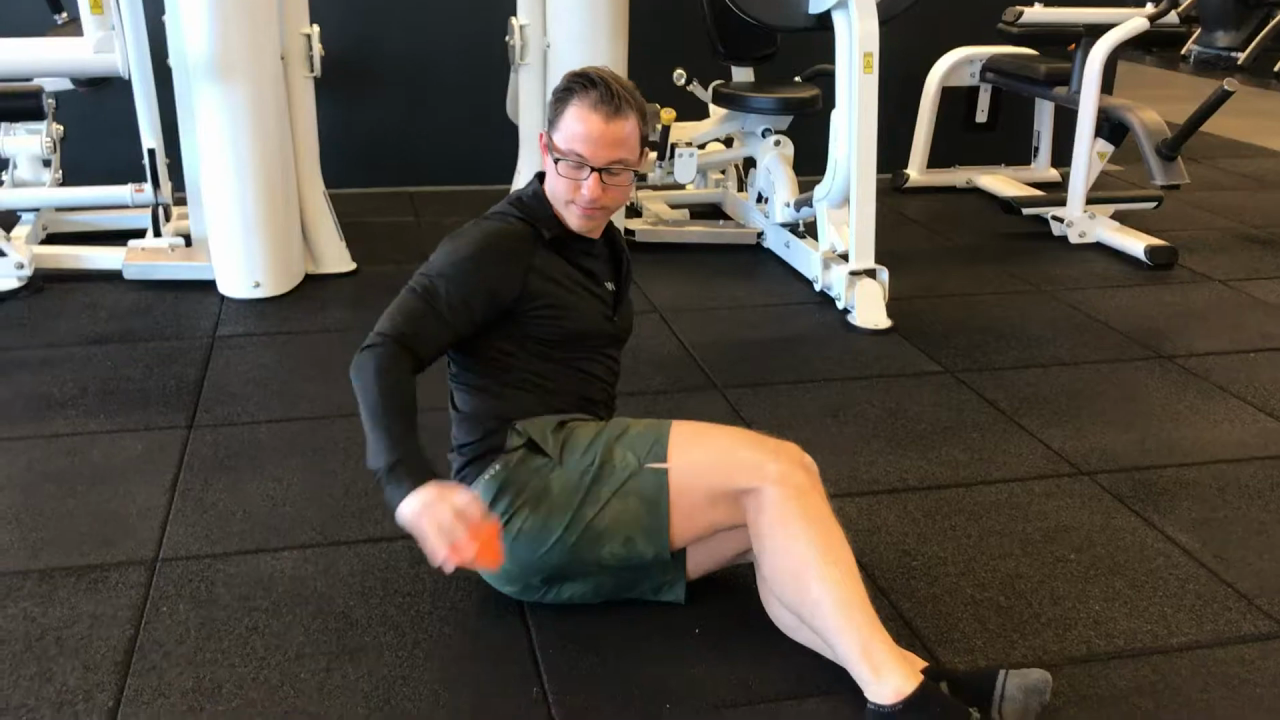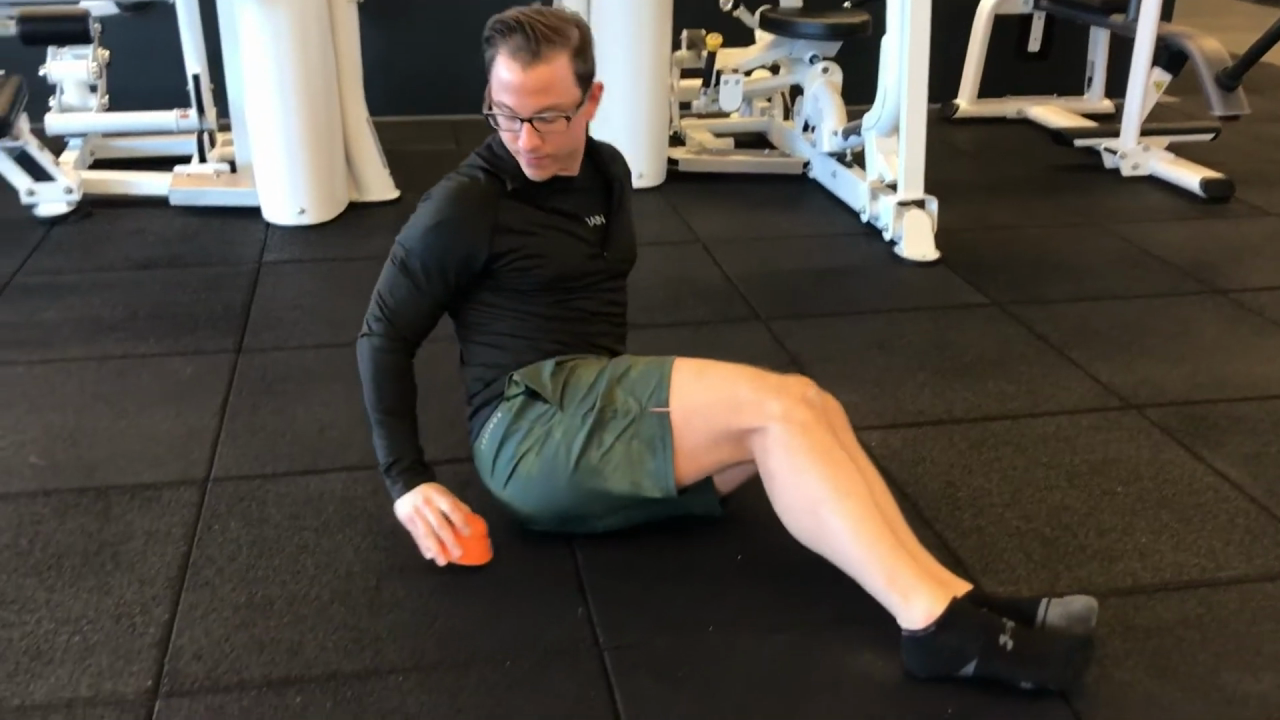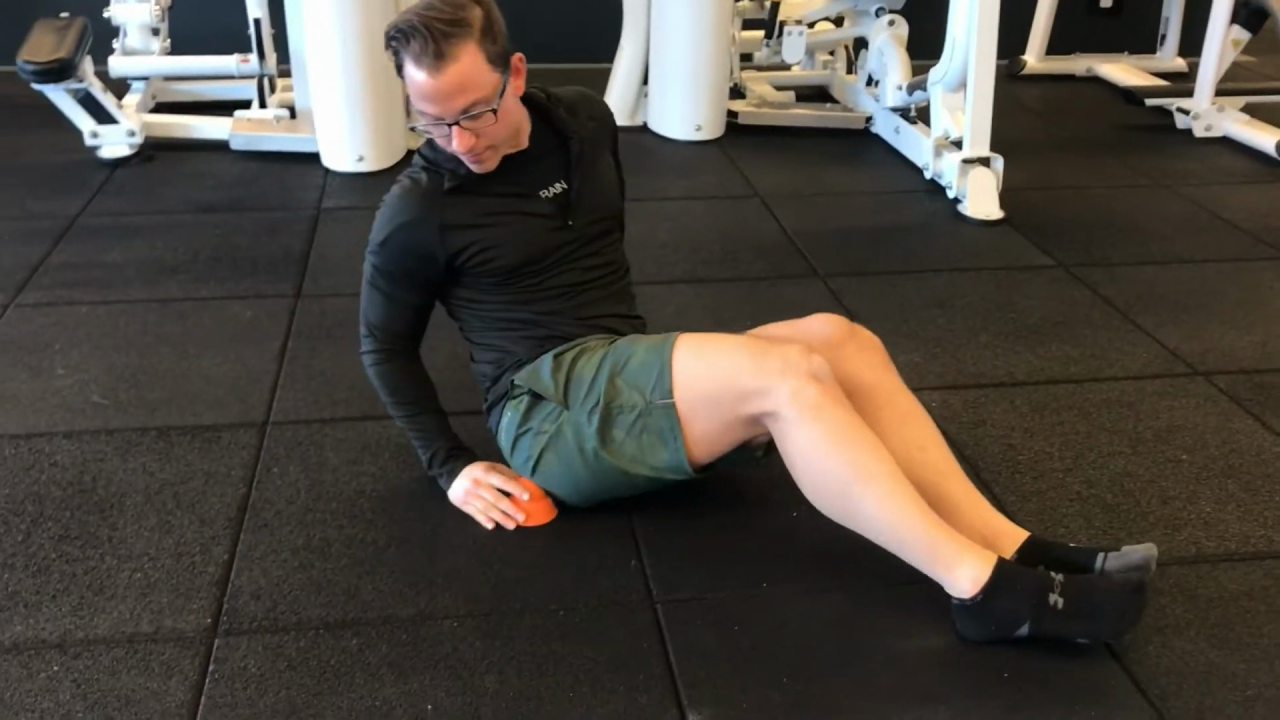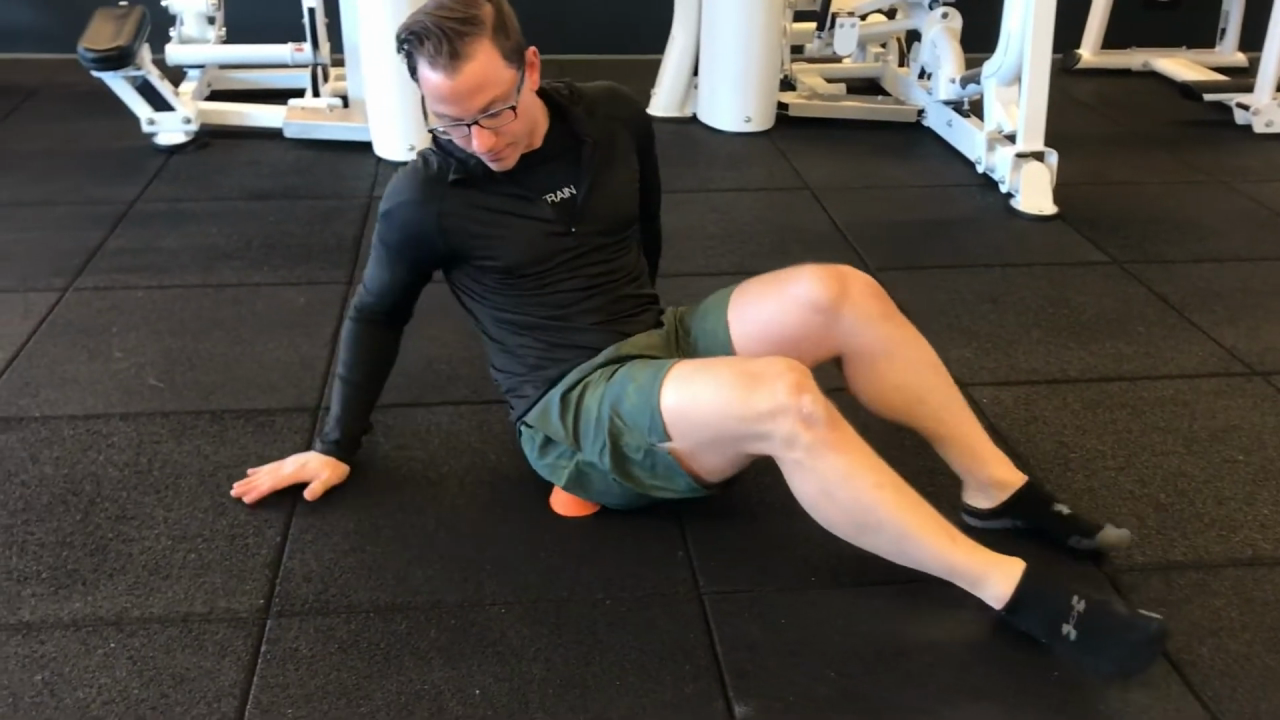
dt=0.7s
person 1, frame 1
left shoulder: (606, 248)
right shoulder: (494, 247)
right elbow: (381, 357)
left wrist: (619, 468)
right wrist: (409, 485)
left hip: (569, 516)
right hip: (518, 491)
left knee: (768, 514)
right knee: (776, 472)
person 1, frame 2
left shoulder: (607, 171)
right shoulder: (462, 208)
right elbow: (383, 338)
left wrist: (625, 400)
right wrist: (407, 479)
left hip: (598, 423)
right hip: (531, 432)
left knee: (807, 407)
right knee: (777, 406)
left ankle: (952, 601)
right ankle: (937, 624)
person 1, frame 3
left shoulder: (582, 119)
right shoulder: (418, 213)
right elbow: (386, 346)
right wrist: (450, 464)
left hip: (634, 373)
right hip: (551, 408)
left knee: (842, 342)
right knee: (789, 372)
left ankle: (1007, 549)
right ankle: (985, 589)
person 1, frame 4
left shoulder: (612, 117)
right shoulder: (424, 201)
right elbow: (375, 315)
right wrist: (337, 447)
left hip: (664, 341)
right hip: (576, 414)
left knee: (833, 293)
right knee: (784, 397)
left ankle: (1001, 491)
right ankle: (1016, 593)
